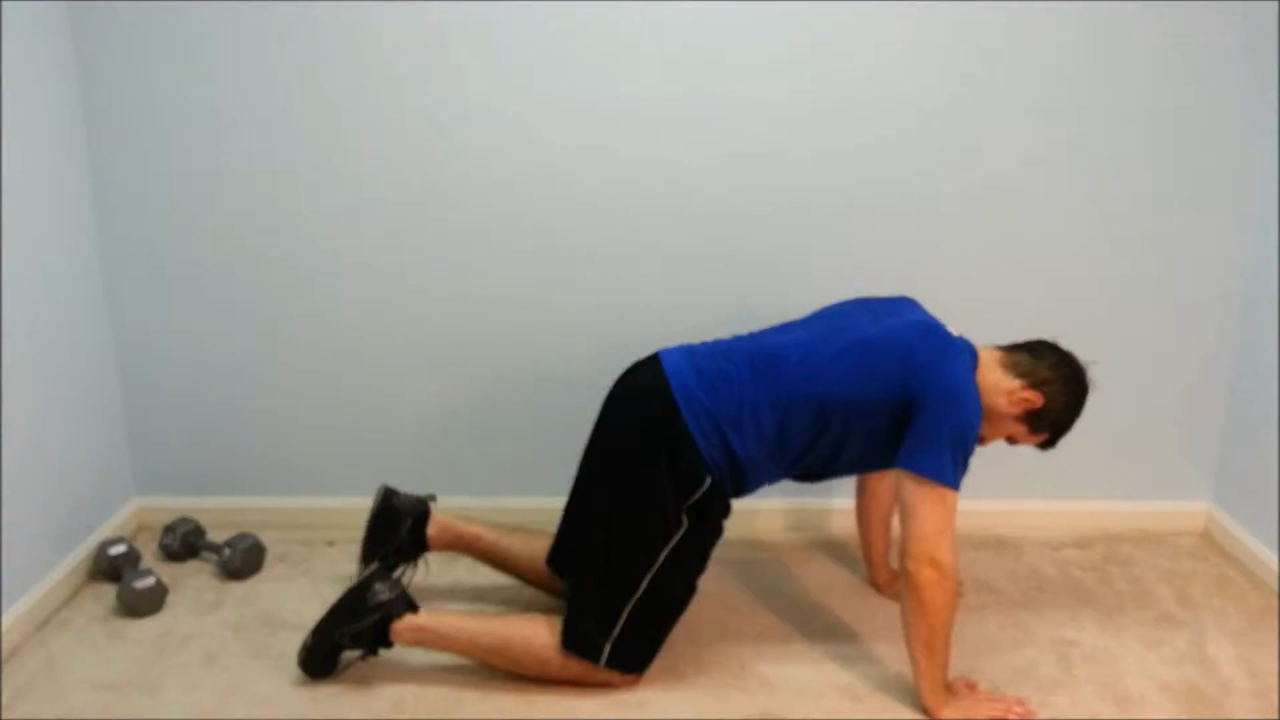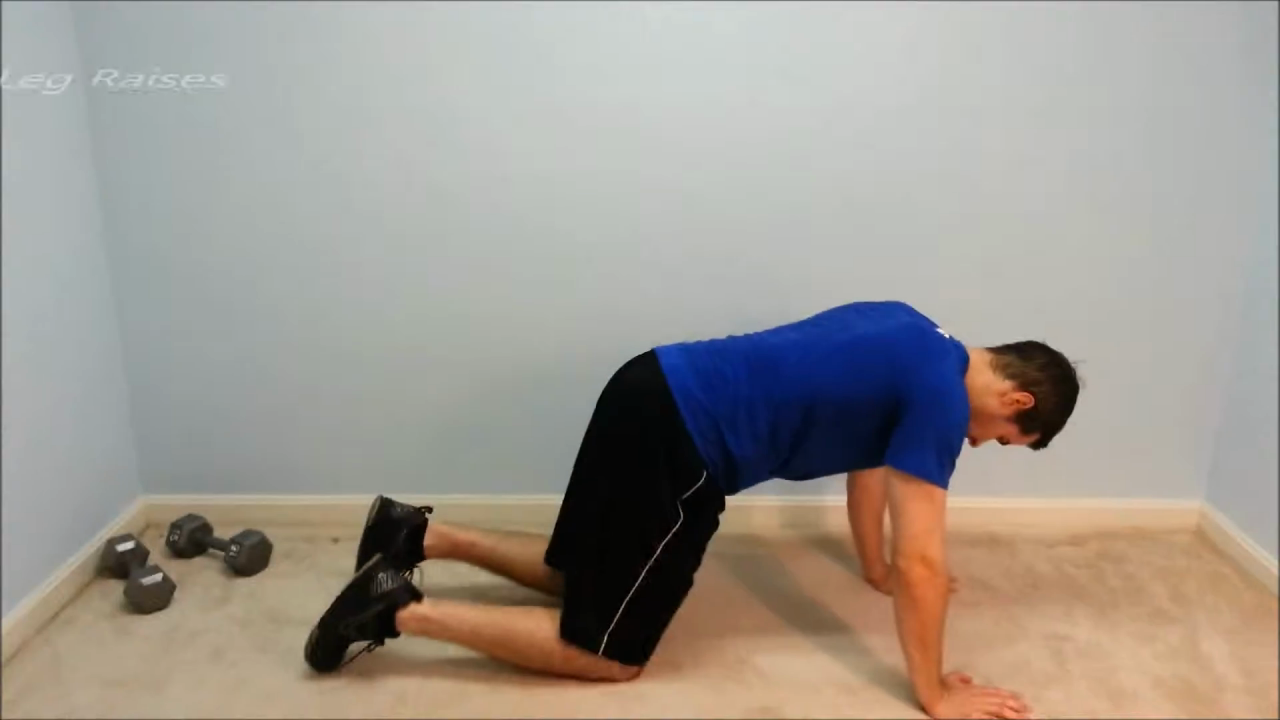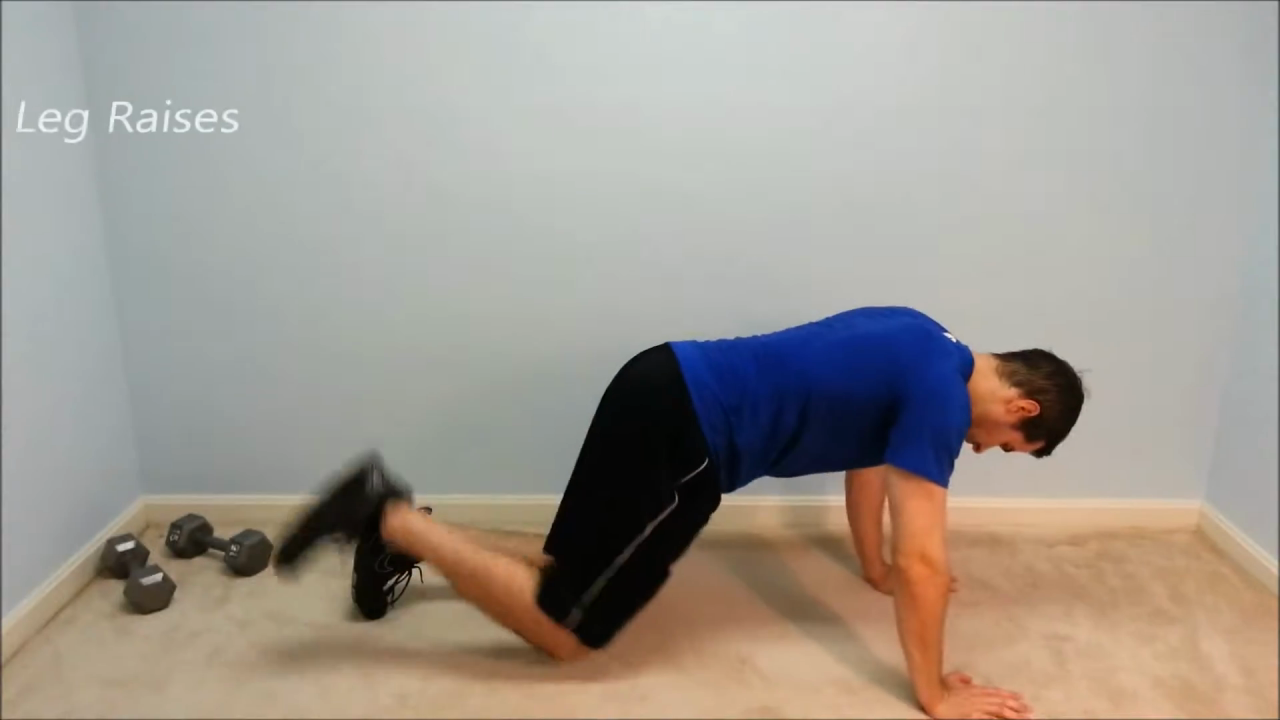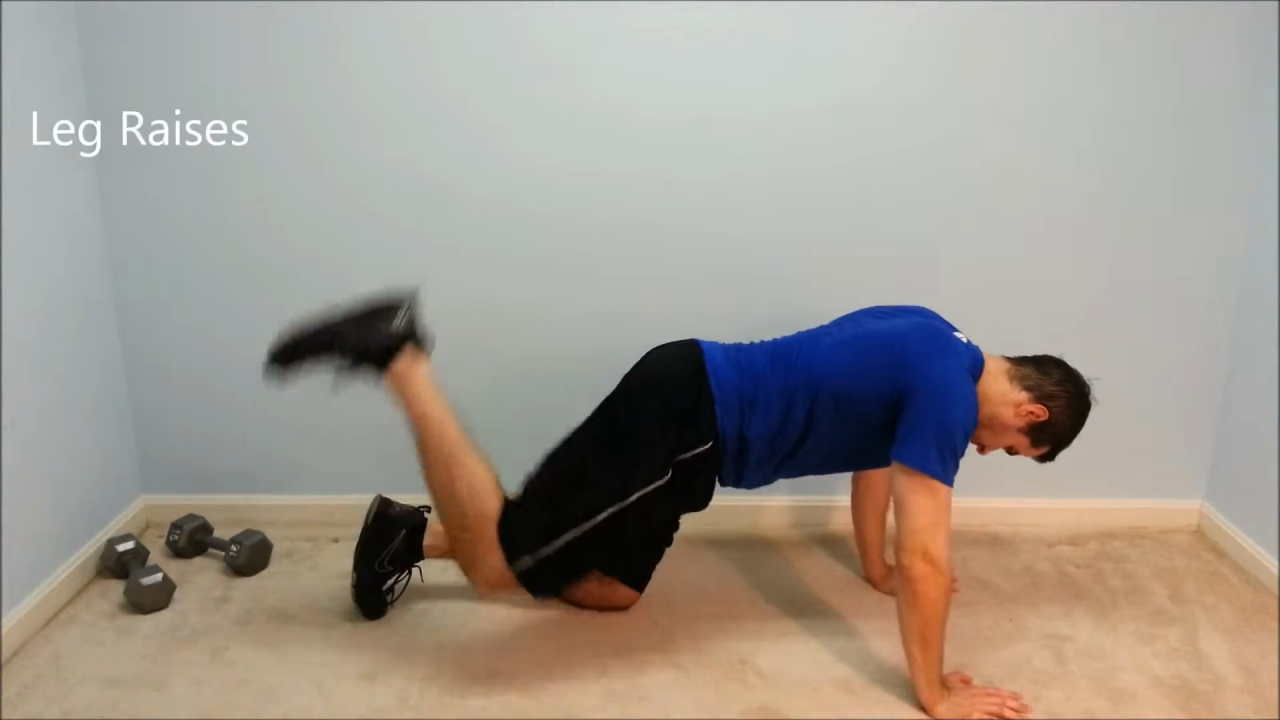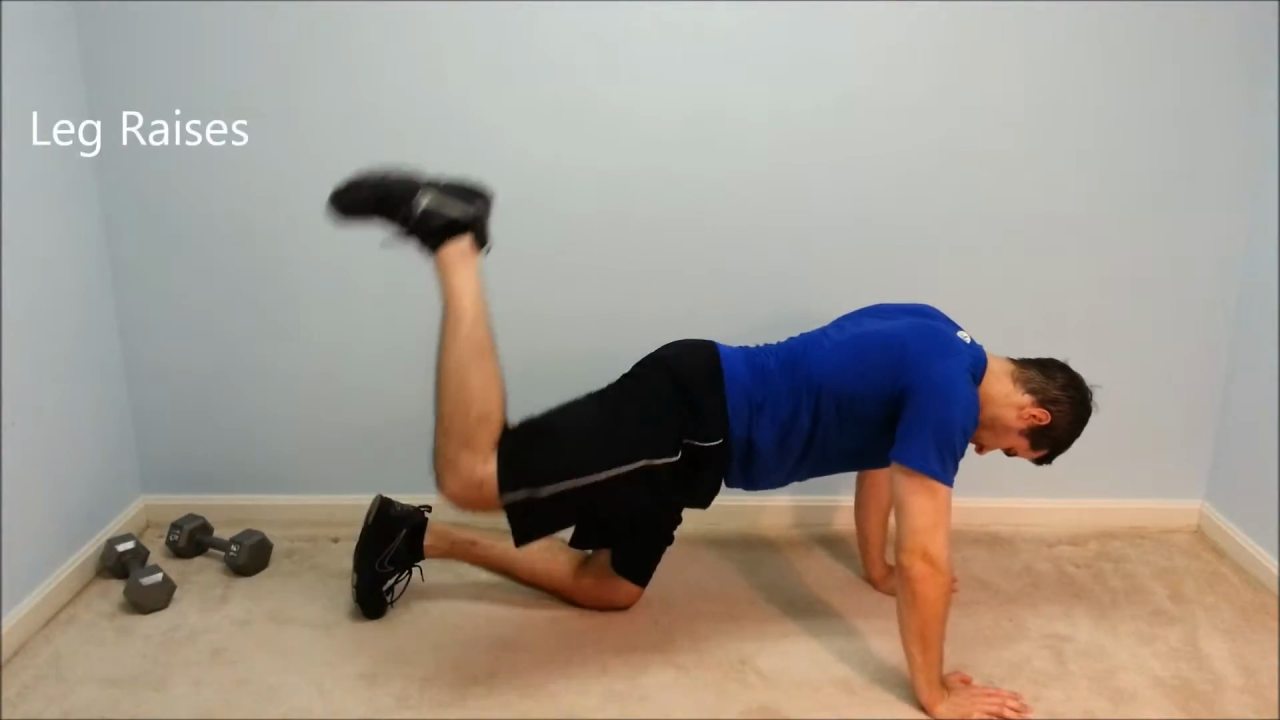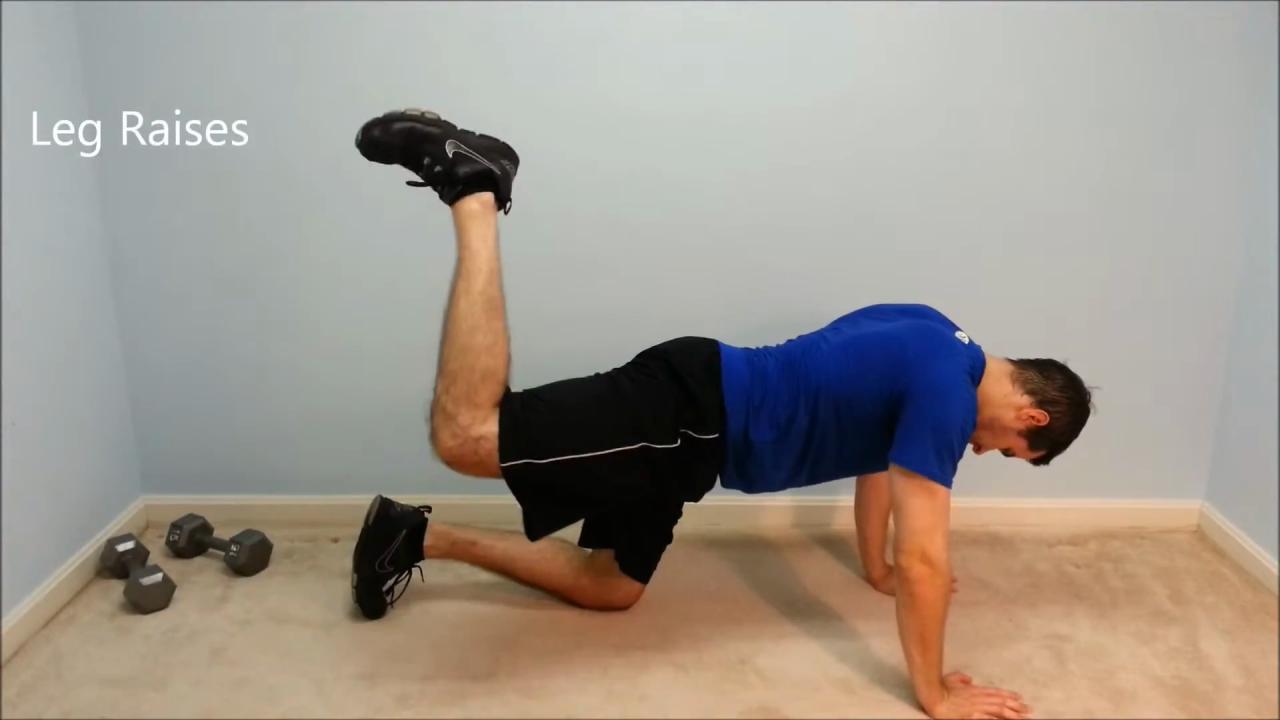
dt=0.2s
person 1, frame 1
left shoulder: (920, 339)
right shoulder: (952, 393)
left elbow: (878, 450)
right elbow: (931, 567)
left wrist: (879, 570)
left hip: (661, 398)
right hip: (679, 447)
left knee: (588, 574)
left ankle: (427, 525)
right ankle: (400, 619)
person 1, frame 2
left shoulder: (915, 346)
right shoulder: (940, 394)
left elbow: (868, 452)
right elbow: (922, 564)
left wrist: (875, 566)
left hip: (656, 397)
right hip: (673, 442)
left knee: (588, 573)
right knee: (606, 651)
left ankle: (424, 535)
right ankle: (404, 609)
person 1, frame 3
left shoulder: (921, 349)
right shoulder: (942, 394)
left elbow: (868, 451)
right elbow: (922, 561)
left wrist: (873, 567)
left hip: (666, 394)
right hip: (675, 430)
left knee: (587, 571)
right knee: (567, 625)
left ankle: (408, 527)
right ankle: (391, 519)
person 1, frame 4
left shoulder: (933, 350)
right shoulder: (949, 394)
left elbow: (872, 450)
right elbow: (925, 561)
left wrist: (875, 566)
left hip: (685, 396)
right hip: (683, 419)
left knee: (609, 587)
right knee: (502, 564)
left ankle: (416, 533)
right ankle: (402, 353)
person 1, frame 5
left shoulder: (934, 347)
right shoulder: (950, 395)
left elbow: (876, 457)
right elbow: (925, 562)
left wrist: (877, 566)
left hip: (695, 409)
right hip: (690, 415)
left knee: (607, 586)
right knee: (470, 473)
left ankle: (420, 535)
right ankle: (455, 239)
person 1, frame 6
left shoulder: (933, 346)
right shoulder: (948, 394)
left elbow: (878, 453)
right elbow: (923, 561)
left wrist: (873, 565)
left hip: (692, 410)
right hip: (686, 409)
left knee: (608, 587)
right knee: (466, 434)
left ankle: (421, 536)
right ankle: (477, 194)
